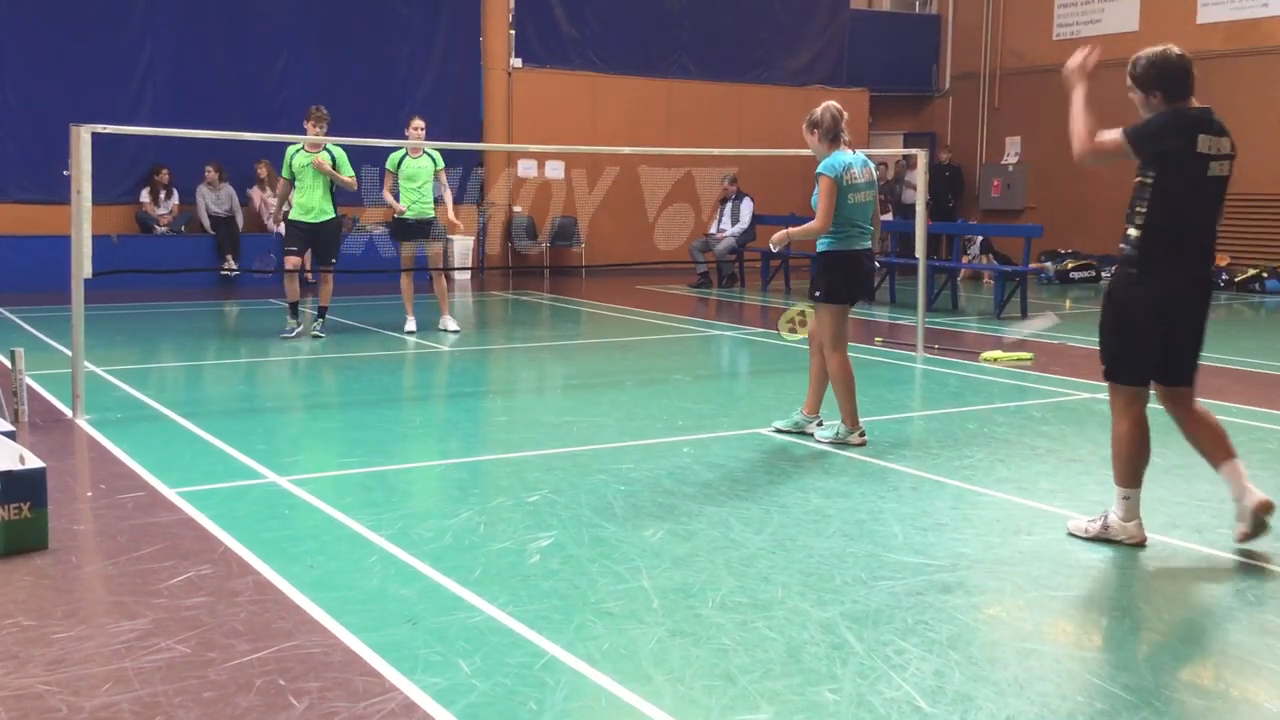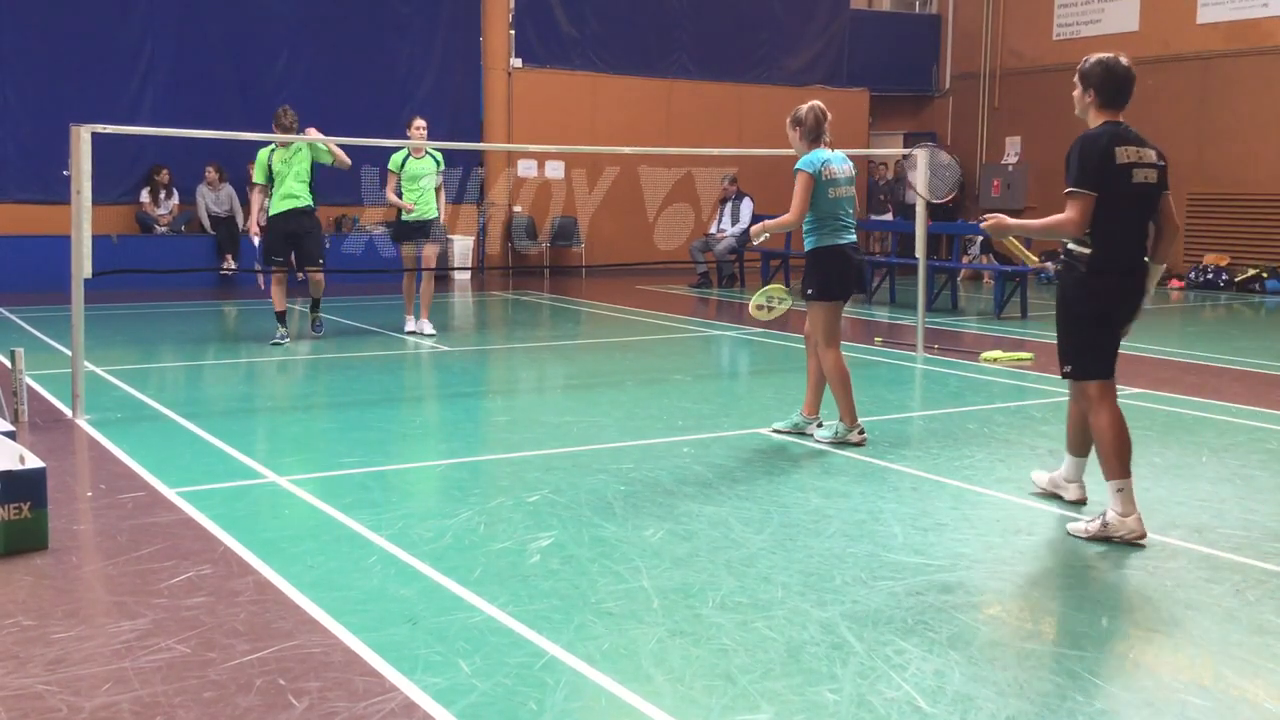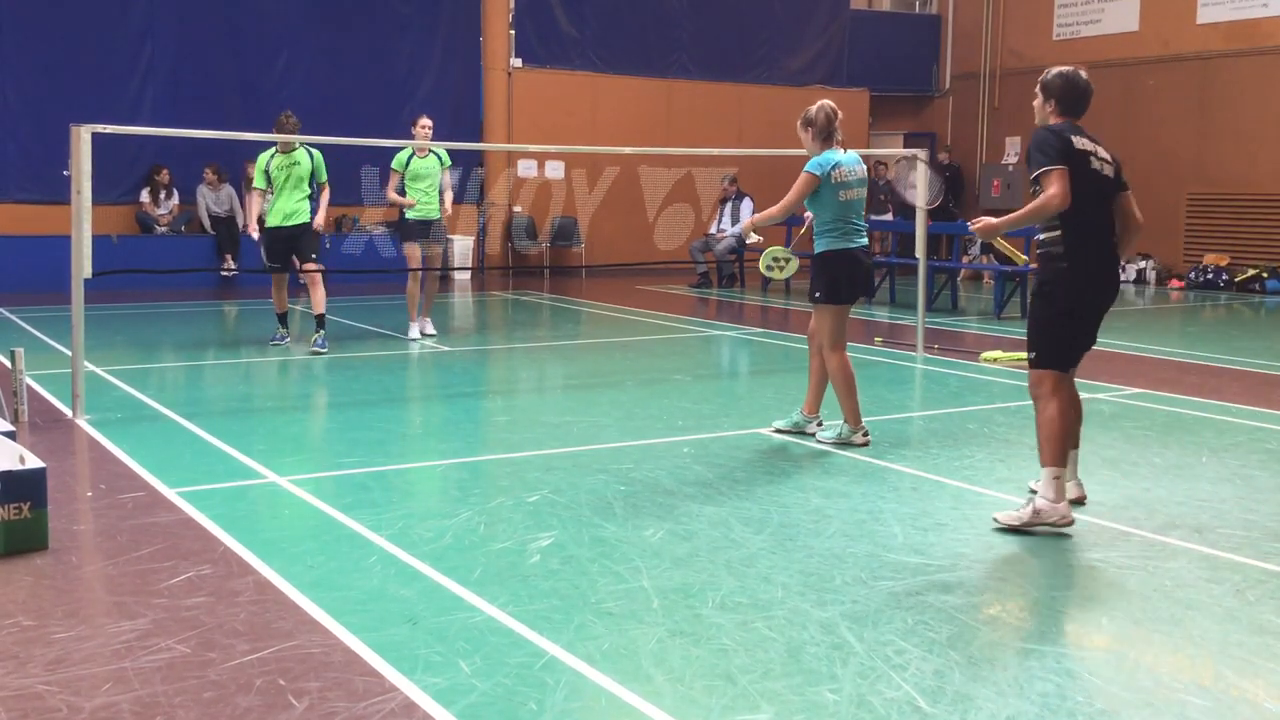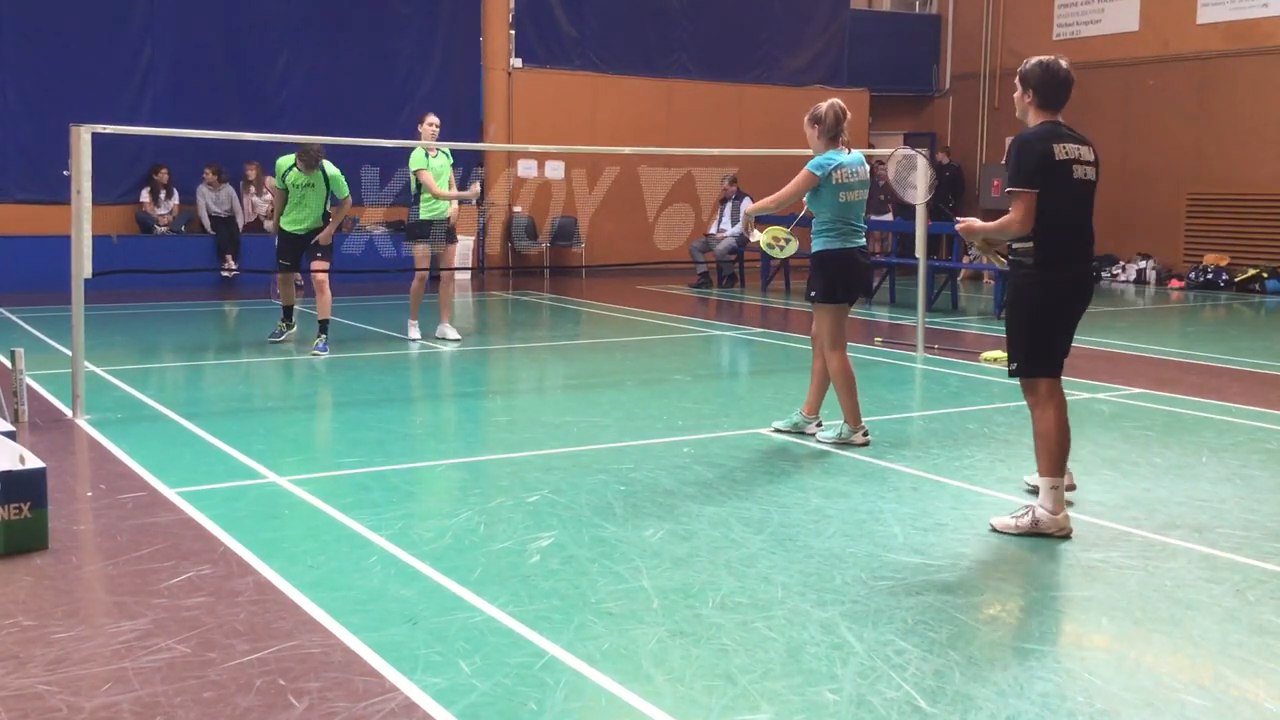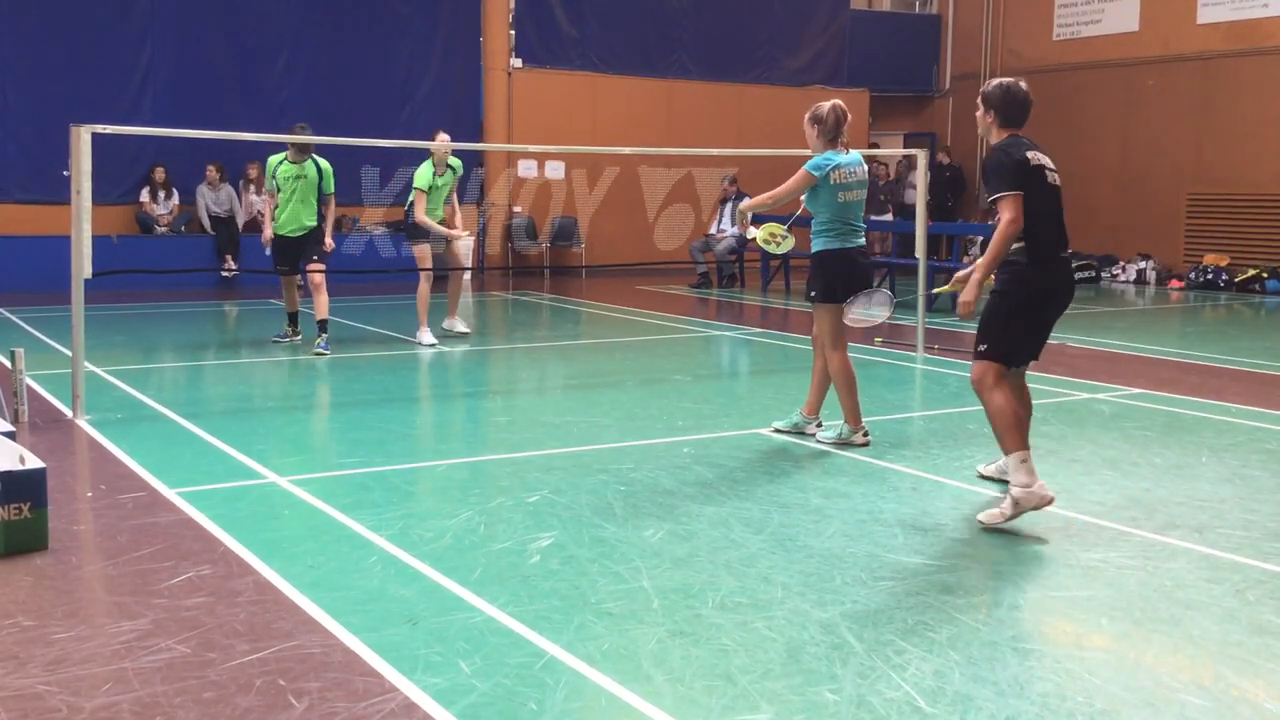
dt=0.5s
person 1, frame 1
left shoulder: (1168, 128)
right shoulder: (1218, 134)
left elbow: (1085, 147)
left wrist: (1078, 84)
left hip: (1143, 286)
right hip: (1195, 286)
left knee: (1126, 401)
right knee: (1180, 400)
left ankle: (1125, 518)
right ankle: (1247, 495)
person 1, frame 2
left shoulder: (1090, 145)
right shoulder: (1149, 150)
left elbow: (1075, 223)
right elbow: (1169, 226)
left wrist: (1013, 225)
right wrist: (1149, 278)
left hip: (1089, 284)
right hip: (1126, 284)
left knee: (1097, 394)
right knee: (1085, 383)
left ankle: (1123, 513)
right ankle: (1069, 477)
person 1, frame 3
left shoulder: (1049, 137)
right shoulder: (1099, 150)
left elbow: (1057, 197)
right elbow: (1131, 223)
left wrist: (1000, 226)
left hip: (1064, 273)
right hip: (1101, 276)
left knee: (1046, 383)
right knee: (1062, 377)
left ankle: (1053, 500)
right ankle: (1067, 478)
person 1, frame 4
left shoulder: (1029, 143)
right shoulder: (1084, 147)
left elbow: (1021, 221)
left wrist: (980, 229)
right wrist: (999, 237)
left hip: (1039, 280)
right hip: (1076, 277)
left knee: (1041, 389)
right knee: (1048, 380)
left ankle: (1050, 509)
right ankle: (1055, 473)
person 1, frame 5
left shoulder: (1002, 155)
right shoulder: (1035, 154)
left elbow: (1012, 223)
left wrist: (976, 280)
right wrist: (983, 268)
left hip: (1026, 281)
right hip: (1053, 278)
left knee: (987, 375)
right knee: (1011, 371)
left ankle: (1025, 484)
right ankle: (1015, 462)
person 2, frame 1
left shoulder: (830, 167)
right shoulder: (865, 163)
left elbow: (822, 225)
right elbow: (875, 219)
left wrist: (787, 234)
right wrist: (868, 255)
left hip: (836, 262)
right hip: (860, 259)
left knee: (833, 346)
right knee: (818, 337)
left ankle: (851, 427)
right ankle: (809, 415)
person 2, frame 2
left shoulder: (808, 163)
right shoulder: (843, 160)
left elbow: (795, 218)
left wrist: (762, 226)
left hip: (826, 257)
right hip: (847, 253)
left knee: (827, 345)
right knee: (813, 337)
left ankle: (850, 425)
right ankle: (809, 416)
person 2, frame 3
left shoulder: (820, 164)
right shoulder: (855, 160)
left elbow: (782, 210)
left wrist: (752, 220)
left hip: (835, 260)
right hip: (856, 256)
left knee: (833, 346)
right knee: (817, 337)
left ankle: (854, 427)
right ankle: (809, 415)
person 2, frame 4
left shoulder: (823, 164)
right shoulder: (858, 160)
left elbow: (777, 201)
left wrist: (748, 210)
left hip: (832, 260)
right hip: (854, 257)
left knee: (833, 347)
right knee: (820, 339)
left ankle: (854, 427)
right ankle: (809, 416)
person 2, frame 5
left shoulder: (821, 165)
right shoulder: (857, 161)
left elbow: (774, 199)
left wrist: (744, 206)
left hip: (832, 260)
right hip: (855, 256)
left knee: (834, 347)
right knee: (821, 339)
left ankle: (854, 427)
right ankle: (809, 416)
person 3, frame 1
left shoulder: (335, 153)
right shoulder: (291, 152)
left elbow: (352, 186)
right elbow: (285, 184)
left wrist: (329, 171)
right wrist: (277, 210)
left hip: (326, 220)
right hip: (297, 219)
left knee: (325, 273)
right knee: (291, 267)
left ankle: (320, 319)
right ankle: (293, 318)
person 3, frame 2
left shoulder: (308, 146)
right shoulder: (265, 154)
left elbow: (346, 163)
right elbow: (259, 191)
left wrist: (323, 139)
right wrist: (253, 222)
left hip: (305, 217)
right hip: (277, 220)
left knee: (316, 275)
right knee: (278, 275)
left ankle: (315, 312)
right ankle: (282, 327)
person 3, frame 3
left shoulder: (312, 155)
right shoulder: (265, 159)
left elbow: (324, 188)
right elbow: (258, 195)
left wrist: (321, 213)
right wrist: (252, 223)
left hip: (305, 224)
right hip: (275, 227)
left knee: (314, 275)
right knee: (278, 280)
left ankle: (320, 332)
right ankle: (283, 328)
person 3, frame 4
left shoulder: (331, 173)
right shoulder: (282, 164)
left elbow: (346, 202)
right elbow: (280, 192)
left wrist: (329, 230)
right wrist: (276, 222)
left hip: (318, 231)
right hip: (289, 229)
left knee: (320, 279)
right knee: (284, 277)
left ankle: (322, 336)
right ankle: (287, 321)
person 3, frame 5
left shoulder: (322, 166)
right shoulder: (273, 163)
left elbow: (329, 202)
right elbow: (271, 197)
left wrist: (328, 234)
right wrist: (267, 226)
left hip: (312, 231)
right hip: (282, 232)
left knee: (316, 281)
right knee: (287, 282)
left ankle: (323, 336)
right ankle: (293, 327)
person 4, frame 1
left shoulder: (434, 157)
right shoulder: (396, 158)
left elbow: (445, 188)
right elbow: (386, 190)
left wrist: (450, 213)
right wrist: (395, 205)
left hip: (429, 218)
right hip: (405, 220)
left knee: (438, 270)
right knee: (407, 270)
left ankle: (445, 317)
right ankle: (410, 318)
person 4, frame 2
left shoulder: (436, 157)
right shoulder: (398, 158)
right elbow: (389, 193)
left wrist: (441, 214)
right wrist: (402, 204)
left hip: (432, 220)
right hip: (407, 221)
left knee: (428, 271)
right knee: (410, 272)
left ankle: (424, 320)
right ankle: (409, 317)
person 4, frame 3
left shoulder: (441, 155)
right shoulder: (402, 158)
left elbow: (447, 189)
right elbow: (390, 194)
left wrist: (447, 204)
right wrist: (404, 201)
left hip: (435, 219)
right hip: (411, 220)
left knee: (434, 273)
right knee: (415, 273)
left ankle: (425, 317)
right ankle: (413, 323)
person 4, frame 4
left shoulder: (445, 153)
right shoulder: (417, 157)
right elbow: (436, 192)
left wrist: (455, 205)
right wrist: (467, 194)
left hip: (445, 220)
right hip: (422, 220)
left knee: (448, 274)
right knee: (421, 274)
left ankle: (444, 325)
right ankle: (413, 322)
person 4, frame 5
left shoulder: (456, 165)
right shoulder: (424, 173)
right elbow: (419, 216)
left wrist: (457, 214)
right wrist: (447, 231)
left hip: (439, 220)
right hip: (418, 223)
left knee: (458, 267)
right knee: (427, 275)
left ankle: (451, 318)
right ankle: (423, 330)
